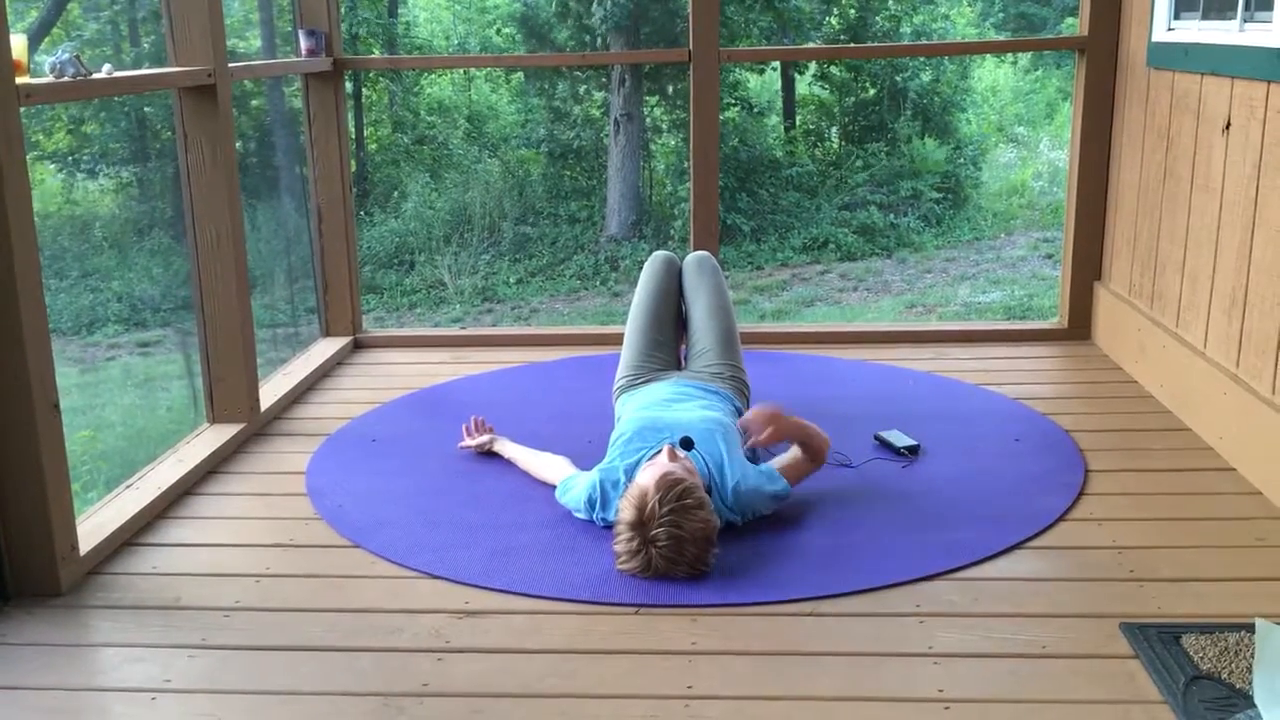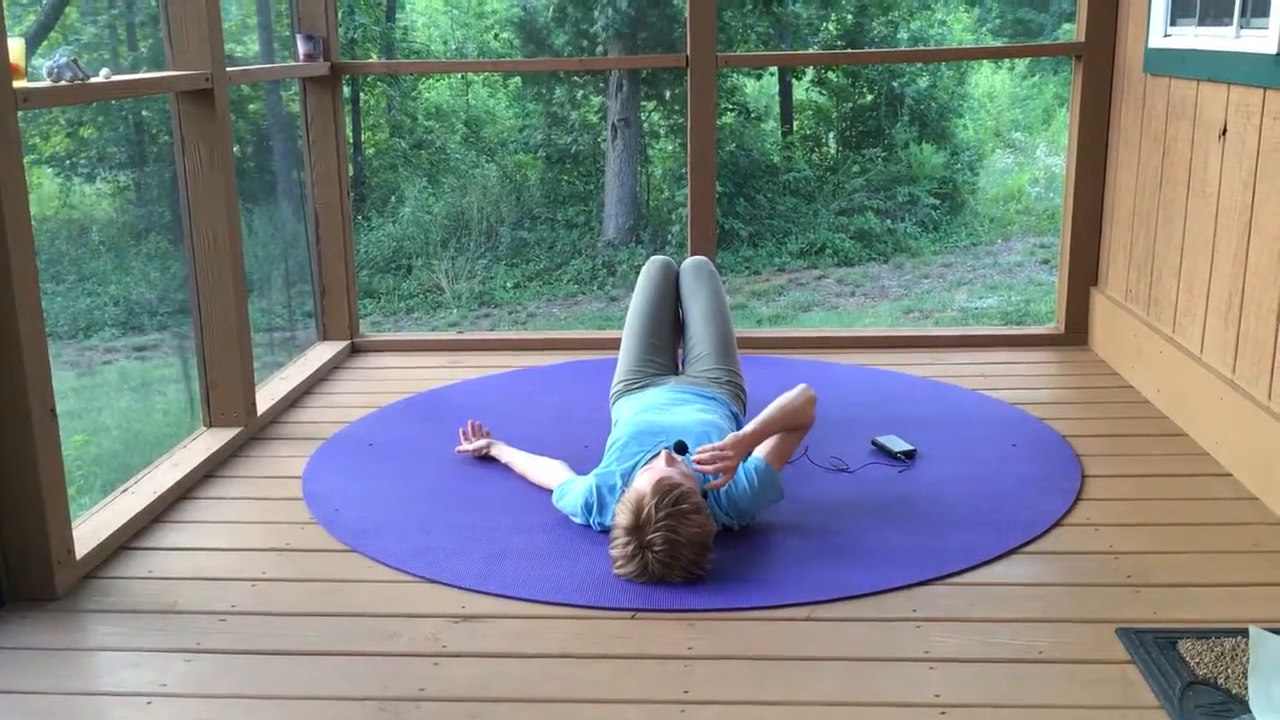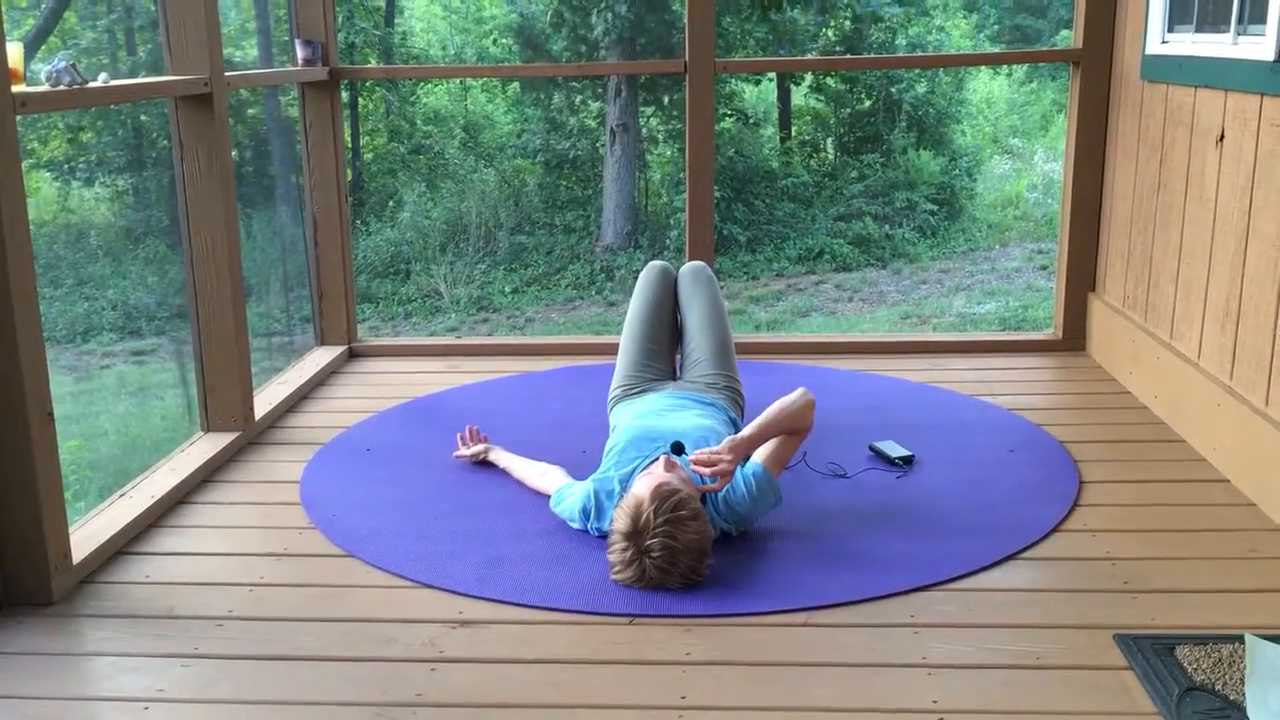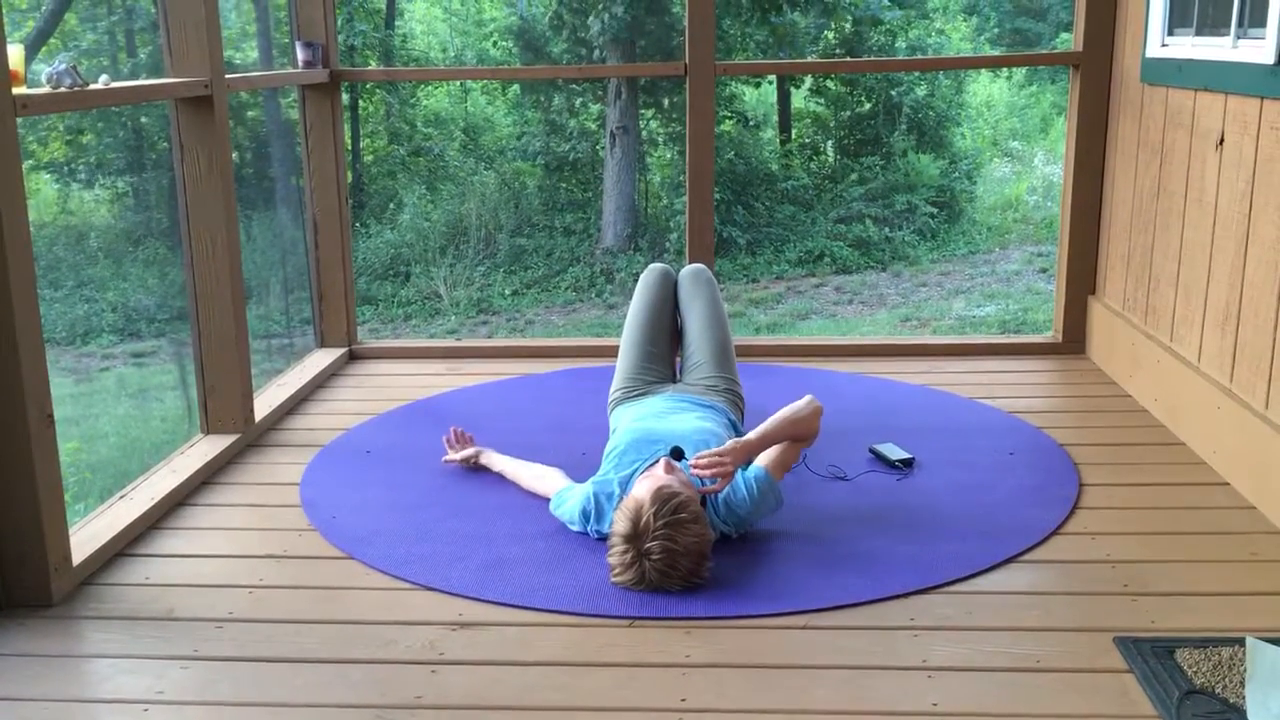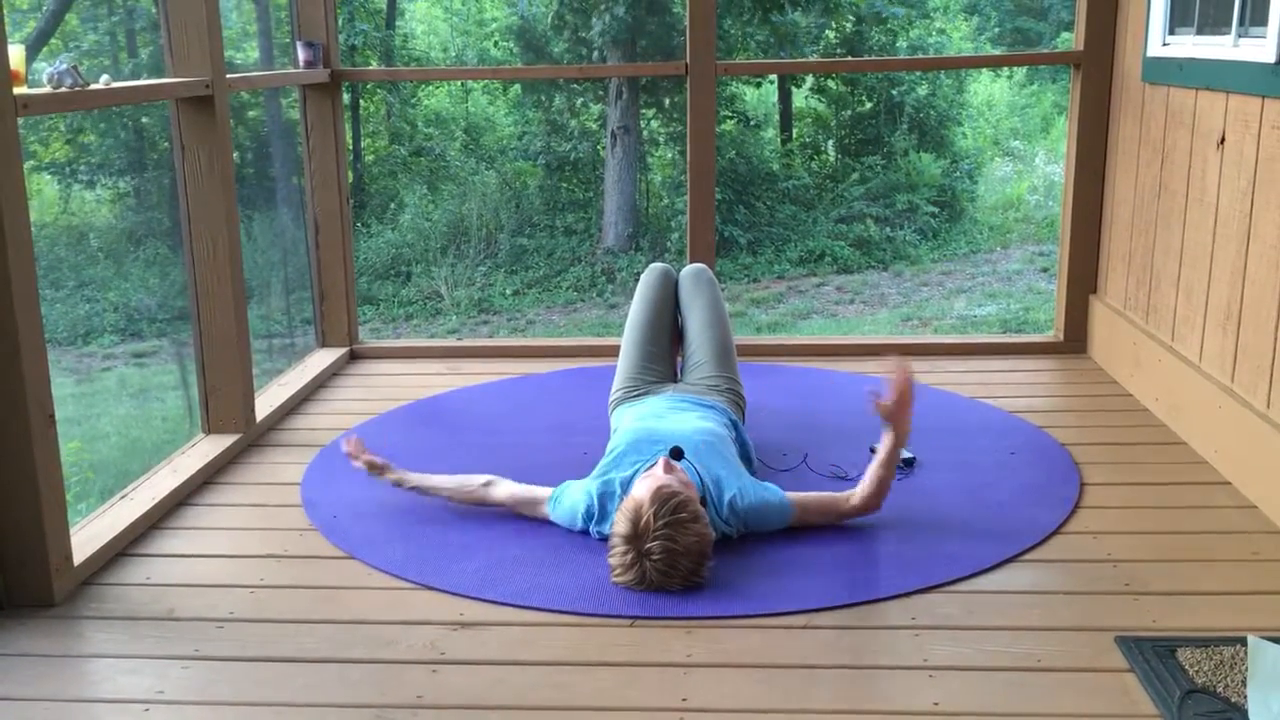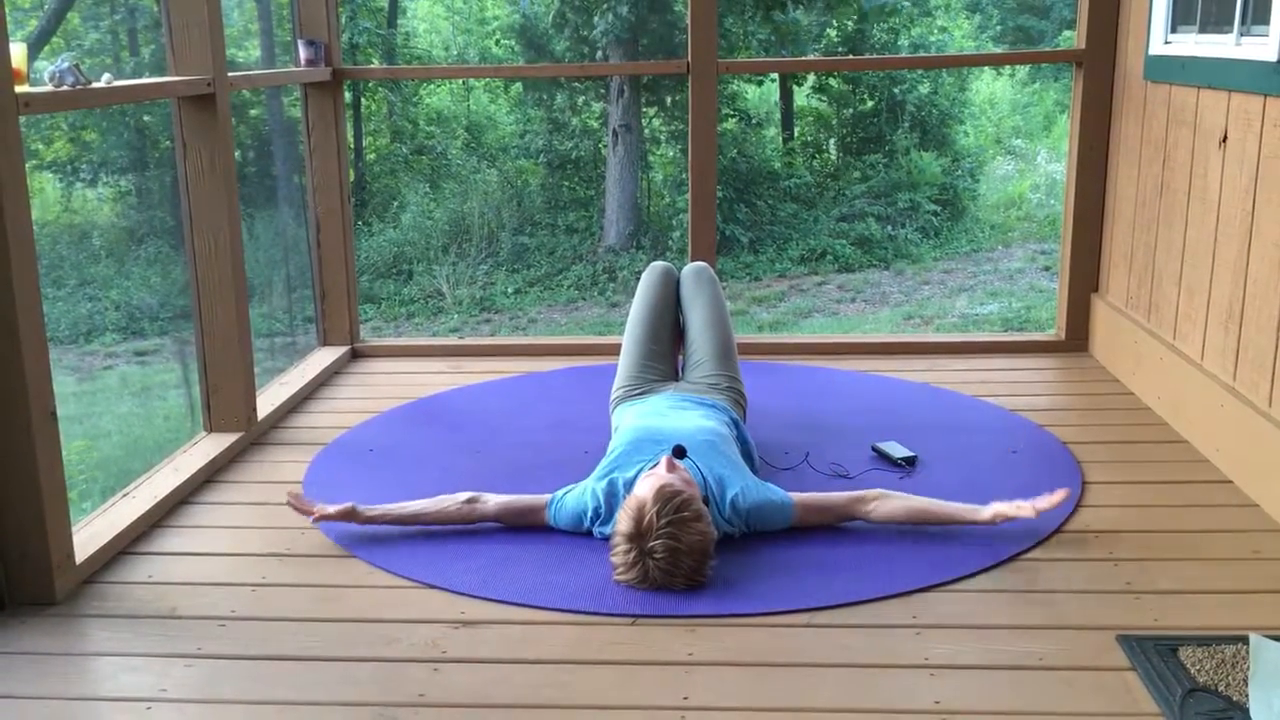
dt=0.5s
person 1, frame 1
left shoulder: (599, 498)
right shoulder: (739, 495)
left elbow: (557, 467)
right elbow: (816, 451)
left wrist: (496, 442)
right wrist: (785, 428)
left hip: (641, 392)
right hip: (716, 392)
left knee: (663, 263)
right knee: (699, 263)
person 1, frame 2
left shoulder: (597, 502)
right shoulder: (735, 498)
left elbow: (554, 470)
right elbow: (804, 399)
left wrist: (493, 446)
right wrist: (744, 440)
left hip: (637, 394)
right hip: (714, 395)
left knee: (660, 267)
right knee: (697, 267)
person 1, frame 3
left shoulder: (594, 508)
right shoulder: (733, 504)
left elbow: (548, 474)
right elbow: (802, 402)
left wrist: (492, 452)
right wrist: (742, 443)
left hip: (637, 401)
right hip: (712, 401)
left knee: (658, 272)
right knee: (695, 272)
person 1, frame 4
left shoulder: (593, 509)
right shoulder: (734, 506)
left elbow: (547, 477)
right elbow: (811, 410)
left wrist: (483, 454)
right wrist: (744, 447)
left hip: (636, 403)
right hip: (712, 404)
left knee: (658, 275)
right knee: (694, 275)
person 1, frame 5
left shoulder: (594, 507)
right shoulder: (731, 505)
left elbow: (493, 490)
right elbow: (858, 501)
left wrist: (396, 474)
right wrist: (894, 434)
left hip: (636, 406)
right hip: (710, 407)
left knee: (658, 275)
right knee: (696, 275)
person 1, frame 6
left shoulder: (597, 504)
right shoulder: (737, 505)
left elbow: (479, 504)
right elbow: (867, 503)
left wrist: (361, 514)
right wrist: (989, 510)
left hip: (639, 400)
right hip: (712, 404)
left knee: (660, 275)
right knee: (697, 274)
left ankle: (676, 288)
right ankle: (689, 286)
